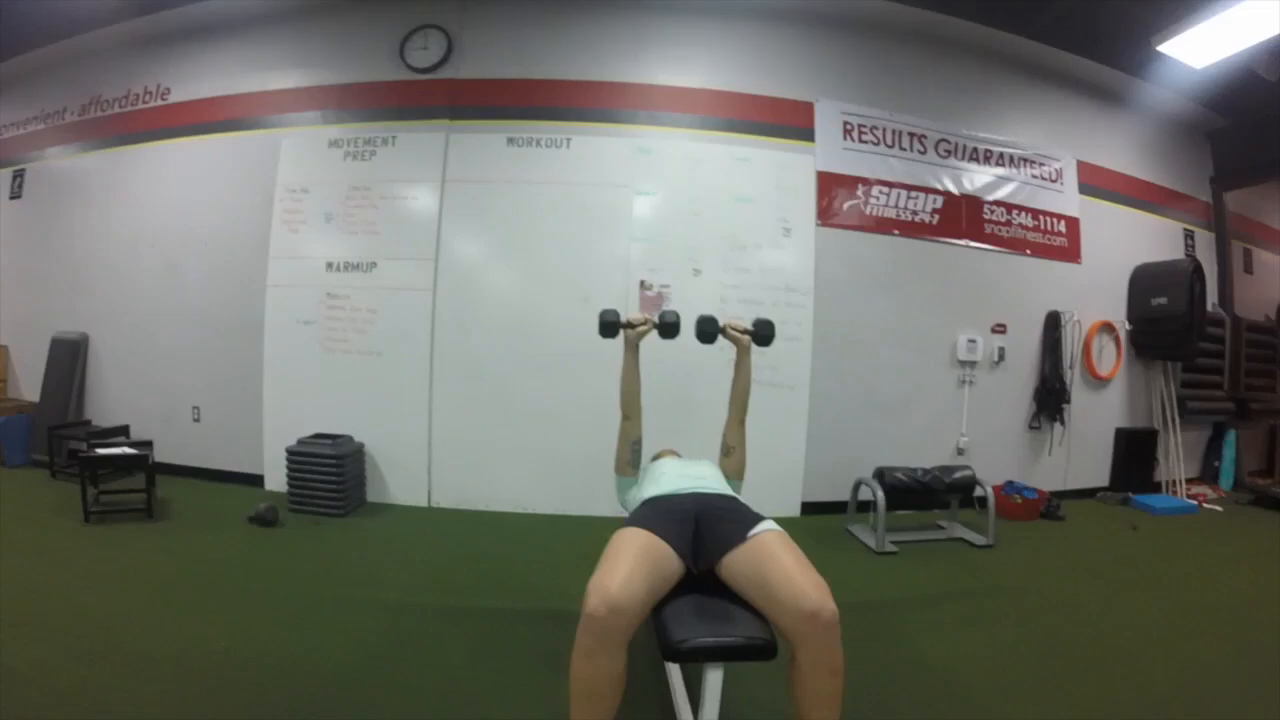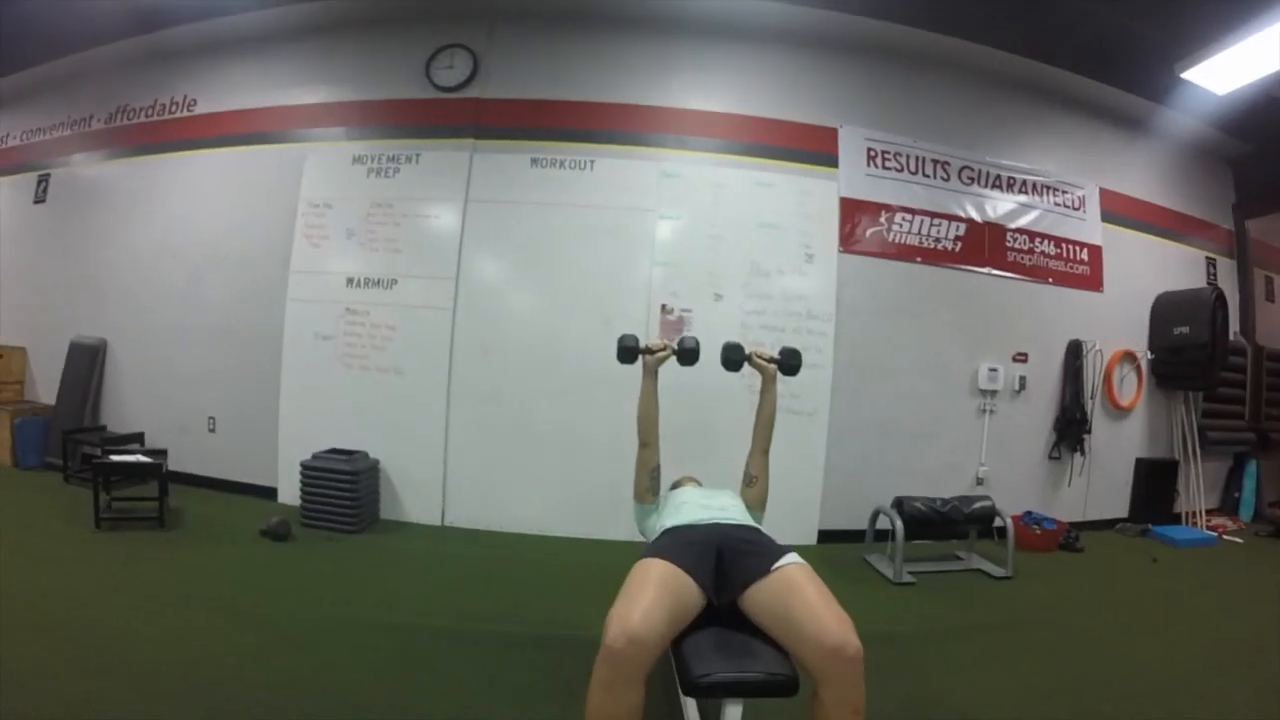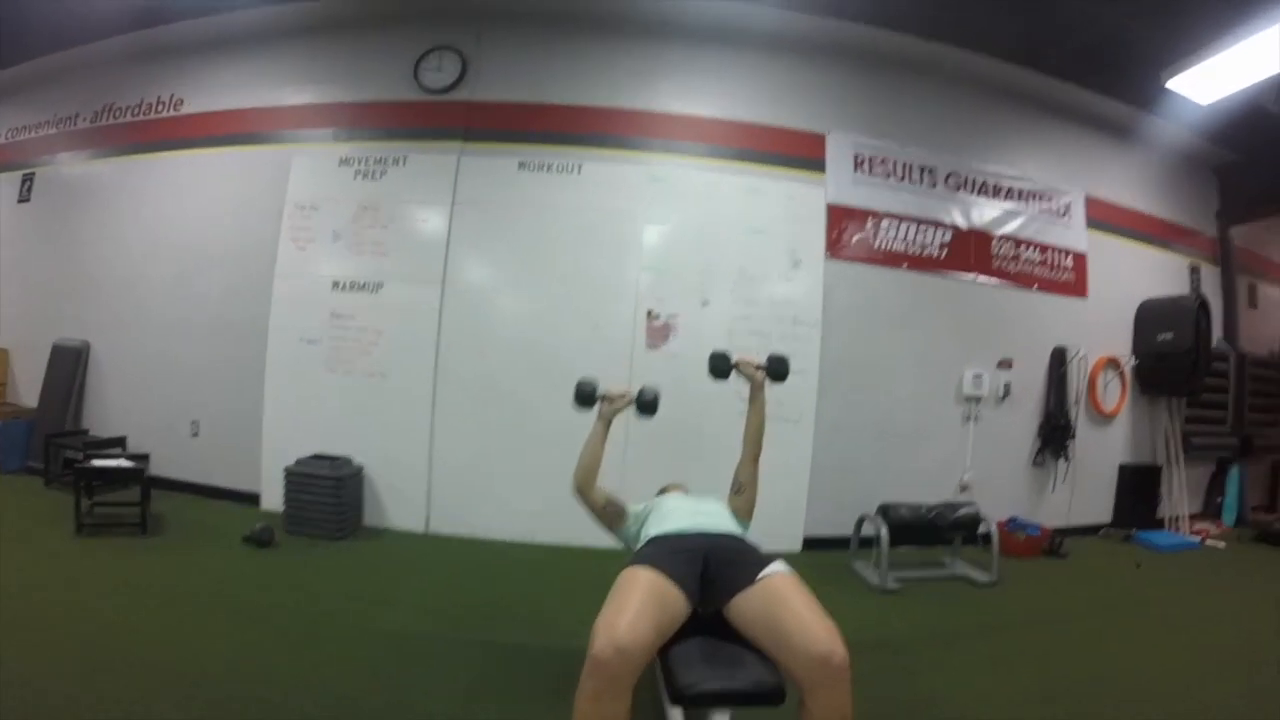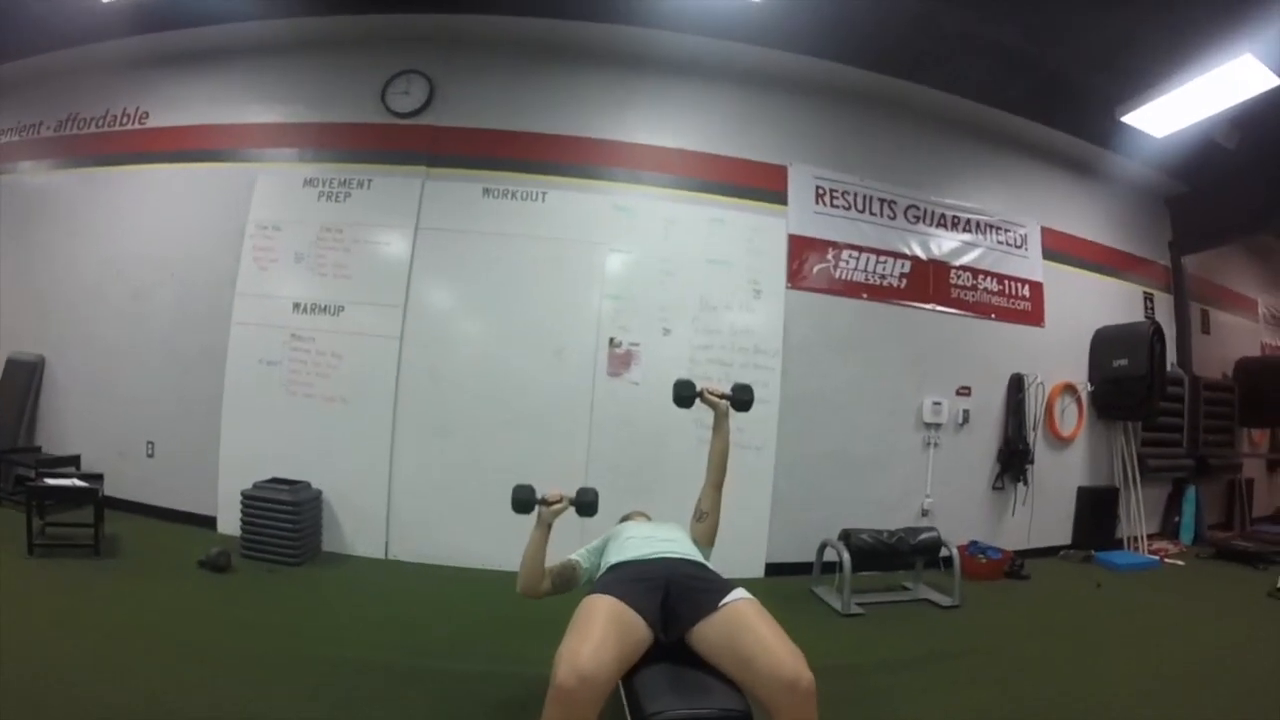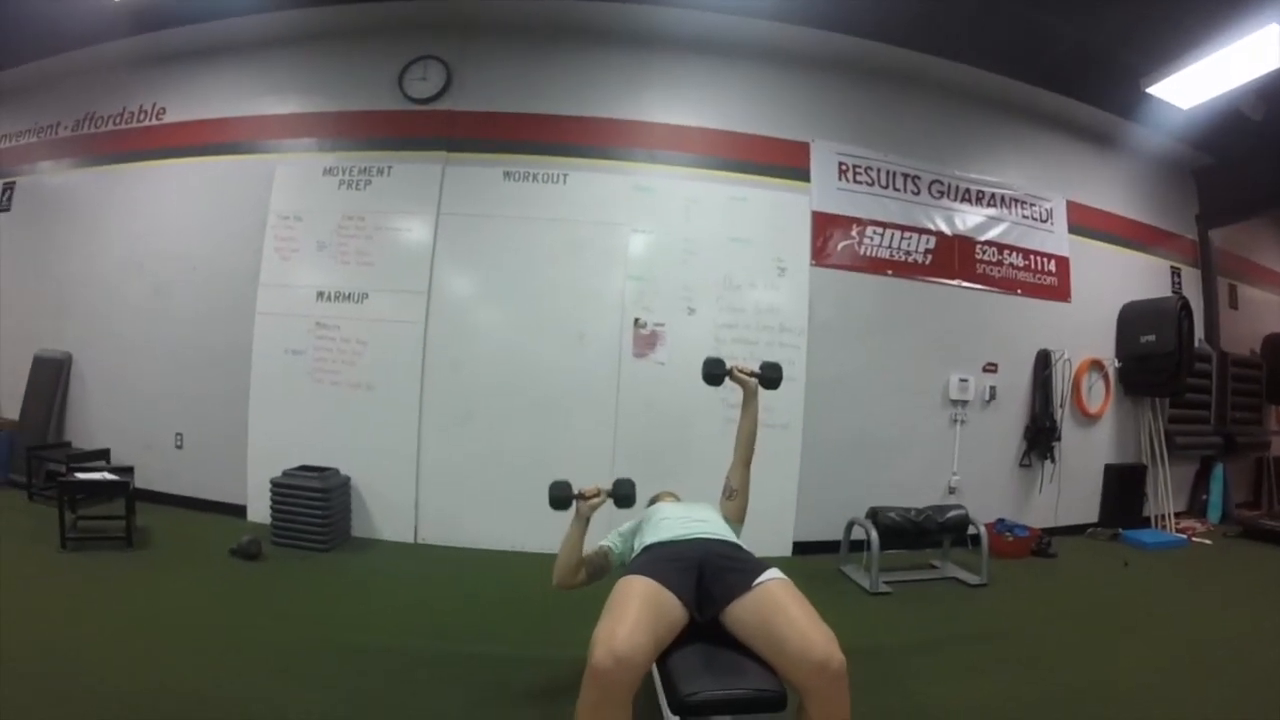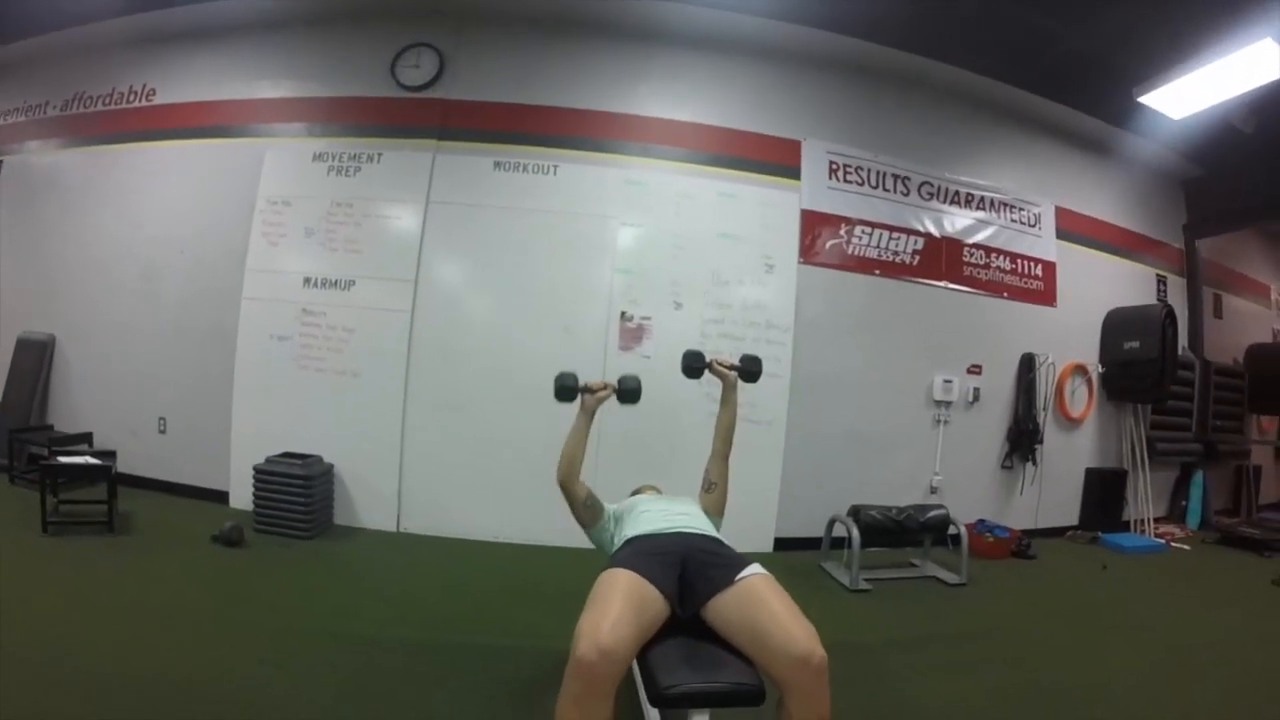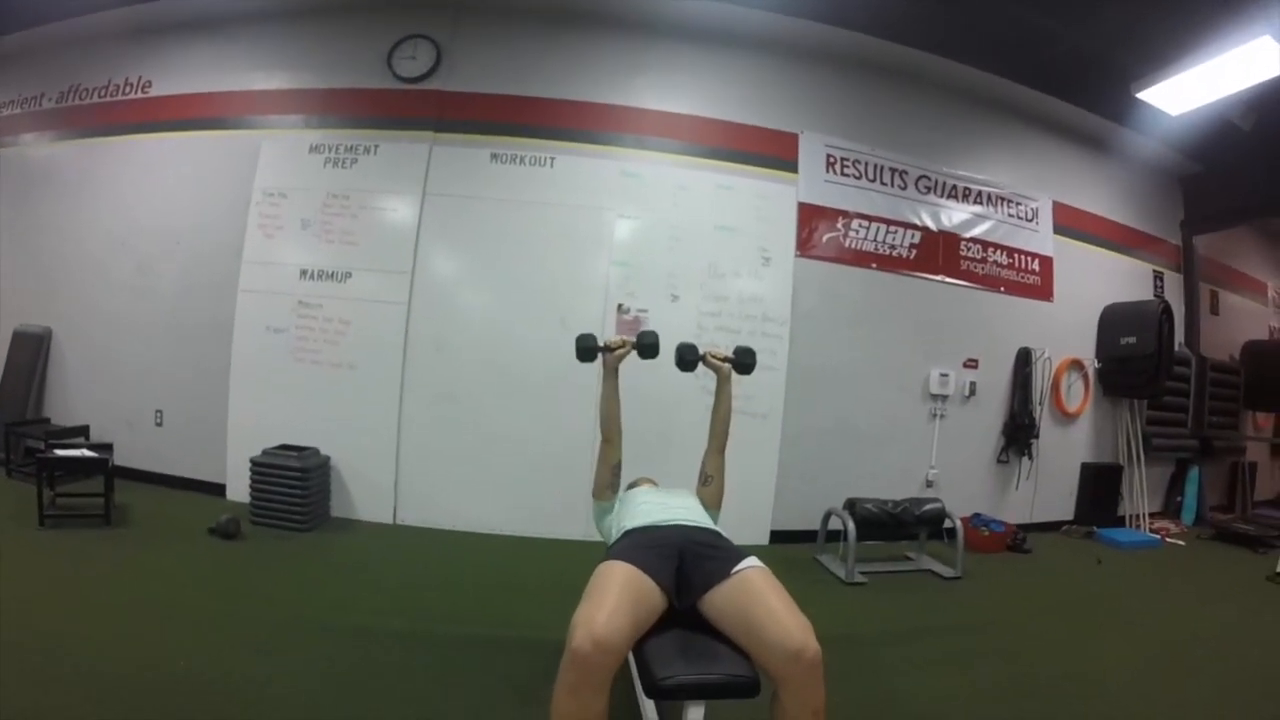
dt=0.4s
person 1, frame 1
left shoulder: (717, 475)
right shoulder: (638, 485)
left elbow: (736, 420)
right elbow: (630, 420)
left wrist: (743, 352)
right wrist: (630, 348)
left knee: (819, 616)
right knee: (603, 612)
person 1, frame 2
left shoulder: (738, 502)
right shoulder: (657, 510)
left elbow: (759, 449)
right elbow: (647, 445)
left wrist: (769, 381)
right wrist: (650, 373)
left knee: (843, 652)
right knee: (622, 645)
person 1, frame 3
left shoulder: (721, 508)
right shoulder: (644, 515)
left elbow: (749, 459)
right elbow: (585, 487)
left wrist: (756, 390)
right wrist: (604, 419)
left hip: (734, 552)
left knee: (828, 659)
right knee: (610, 653)
person 1, frame 4
left shoulder: (686, 538)
right shoulder: (605, 545)
left elbow: (713, 486)
right elbow: (532, 586)
left wrist: (721, 418)
right wrist: (544, 523)
left knee: (796, 685)
right knee: (572, 683)
person 1, frame 5
left shoulder: (715, 516)
right shoulder: (636, 528)
left elbow: (740, 464)
right elbow: (565, 577)
left wrist: (750, 395)
right wrist: (583, 515)
left knee: (827, 667)
right knee: (609, 665)
person 1, frame 6
left shoulder: (698, 511)
right shoulder: (615, 519)
left elbow: (719, 457)
right elbow: (568, 479)
left wrist: (729, 389)
right wrist: (587, 410)
left knee: (809, 663)
right knee: (591, 660)
person 1, frame 7
left shoulder: (696, 505)
right shoulder: (614, 510)
left elbow: (716, 447)
right elbow: (611, 441)
left wrist: (724, 379)
right wrist: (610, 370)
left knee: (803, 656)
right knee: (587, 650)
